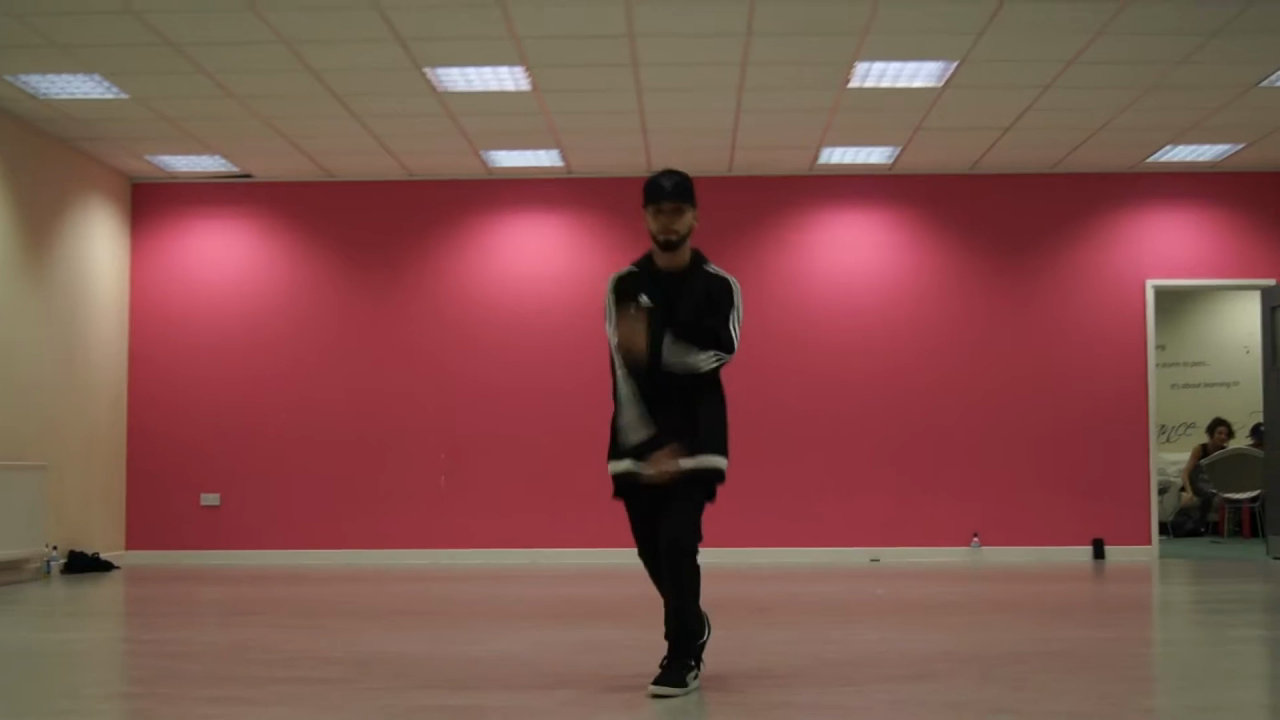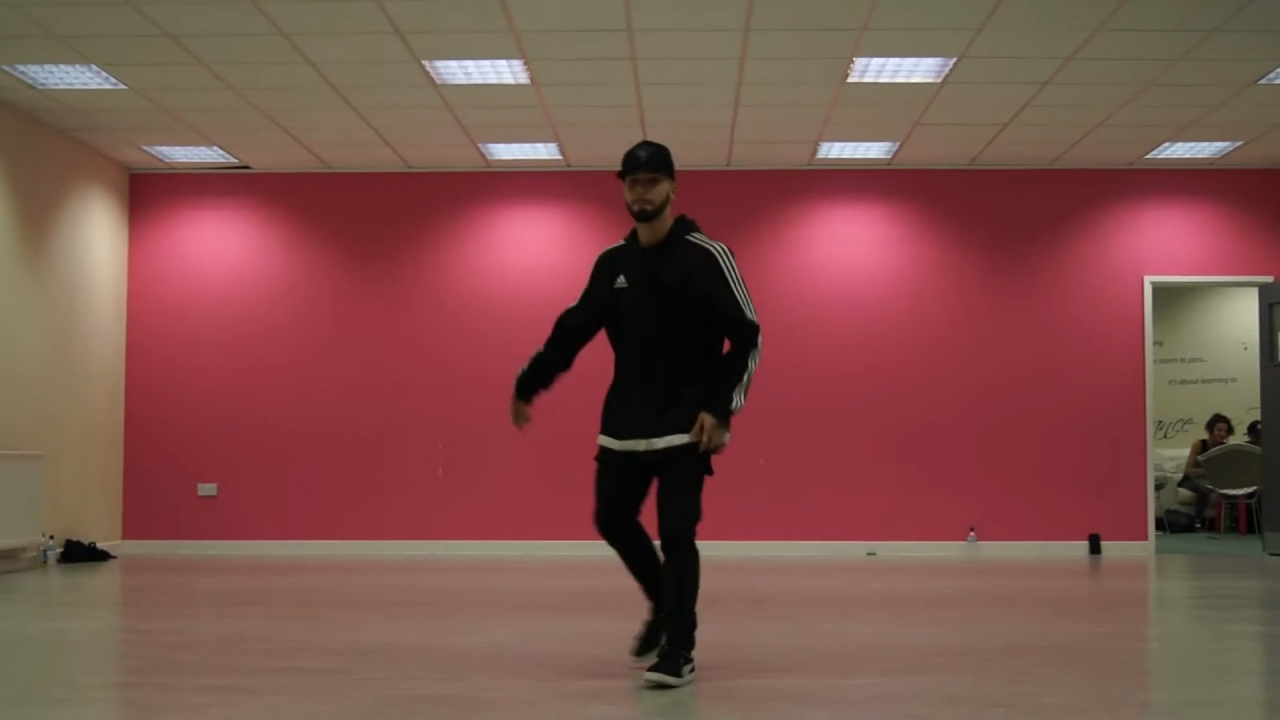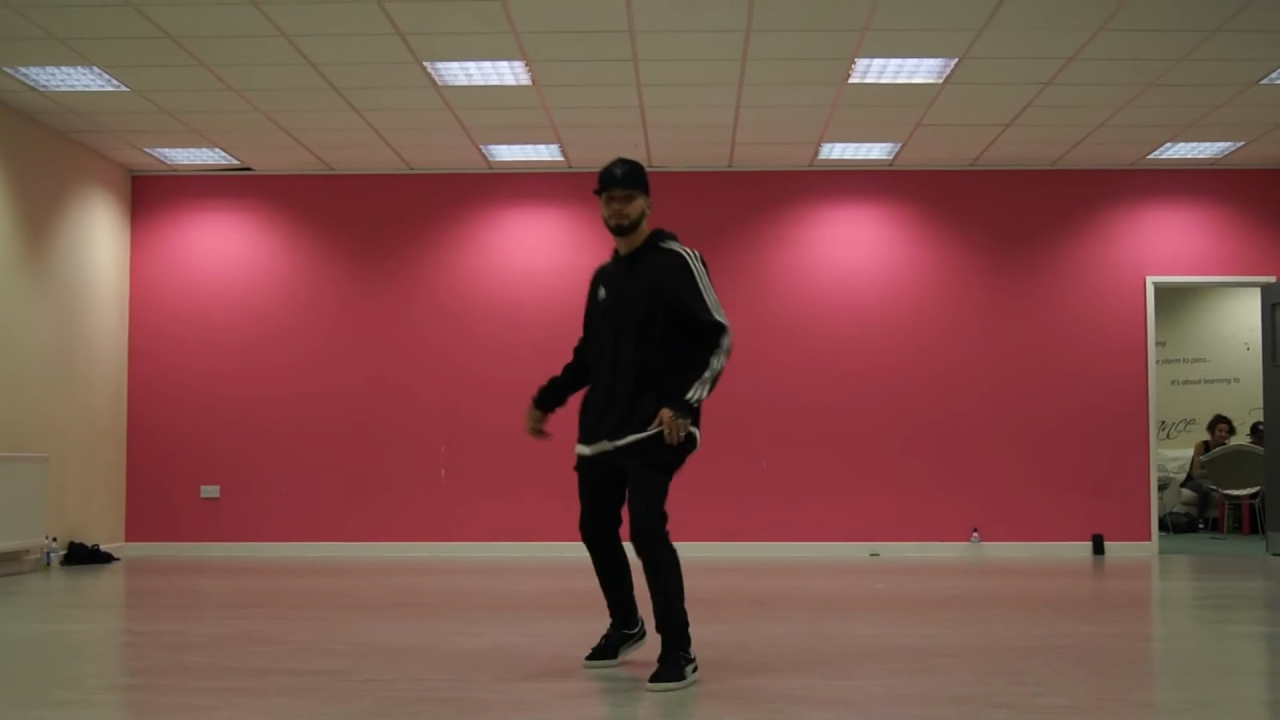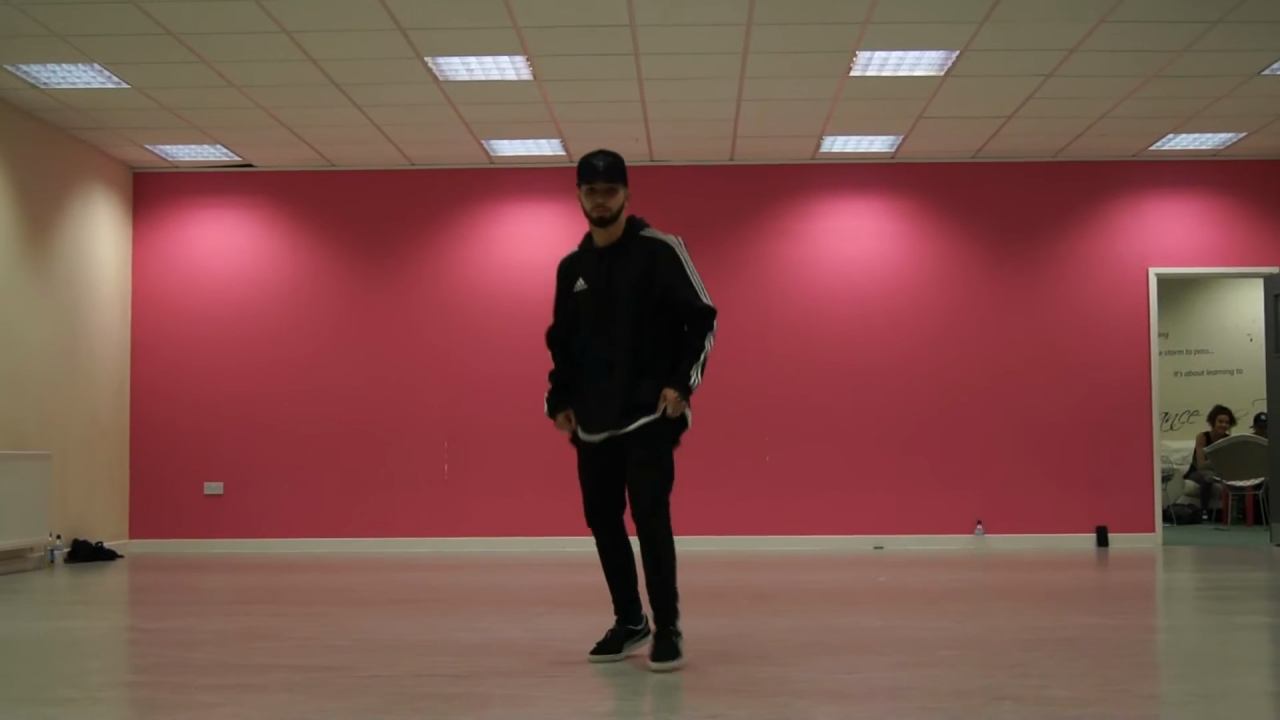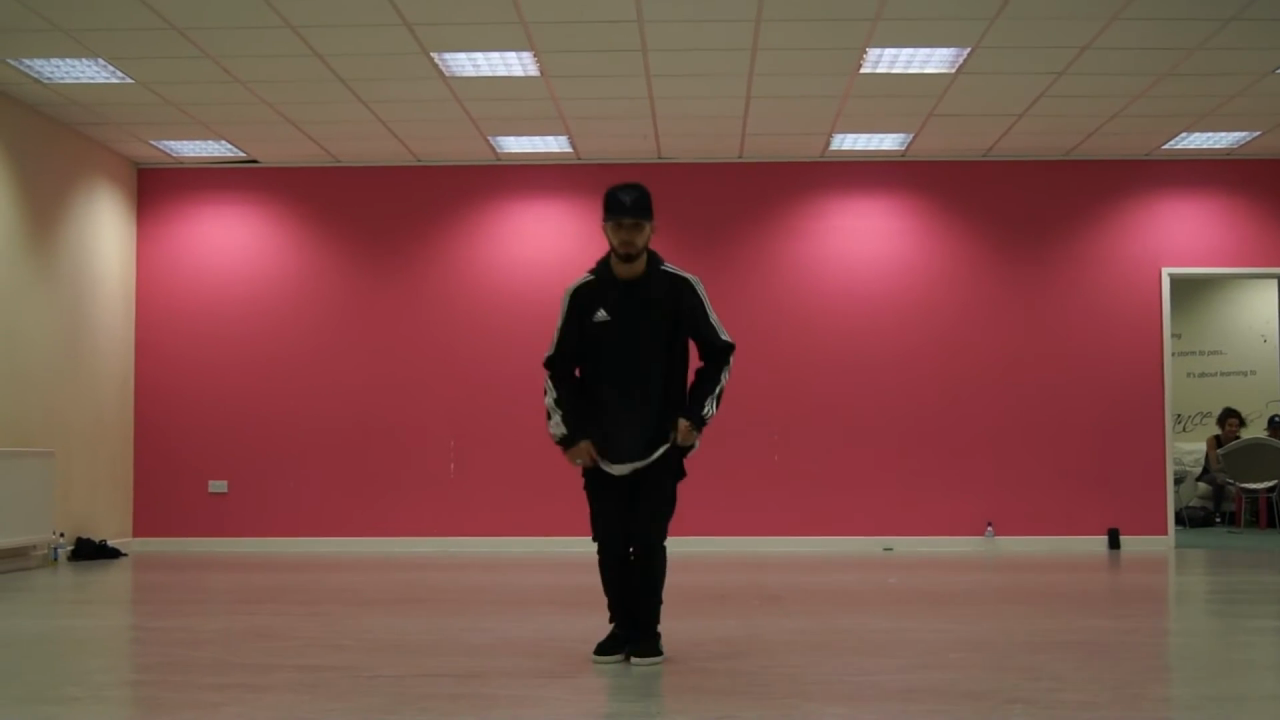
dt=0.3s
person 1, frame 1
left shoulder: (719, 286)
right shoulder: (623, 285)
left elbow: (716, 354)
right elbow: (626, 370)
left wrist: (655, 347)
right wrist: (649, 444)
left hip: (695, 445)
right hip: (639, 448)
left knee: (678, 545)
right knee: (654, 552)
left ankle: (683, 657)
right ankle: (693, 628)
person 1, frame 2
left shoulder: (705, 256)
right shoulder: (612, 263)
left elbow: (746, 336)
right elbow: (574, 329)
left wrist: (722, 408)
right wrist: (529, 385)
left hip: (685, 425)
right hip: (626, 421)
left knee: (675, 530)
right knee: (612, 520)
left ankle: (678, 649)
right ankle: (665, 607)
person 1, frame 3
left shoulder: (678, 261)
right shoulder: (603, 277)
left elbow: (716, 339)
left wrist: (684, 402)
right wrist: (545, 399)
left hip: (656, 426)
right hip: (601, 428)
left knee: (647, 530)
right knee: (595, 529)
left ankle: (678, 652)
right ankle: (626, 624)
person 1, frame 4
left shoulder: (661, 251)
right shoulder: (571, 268)
left elbow: (702, 320)
right elbow: (561, 341)
left wrist: (681, 383)
right wrist: (559, 401)
left hip: (649, 413)
right hip: (593, 420)
left knee: (650, 515)
right knee: (602, 518)
left ankle: (667, 629)
right ankle: (629, 620)
person 1, frame 5
left shoulder: (680, 287)
right shoulder: (583, 294)
left elbow: (719, 354)
right elbow: (558, 368)
left wrist: (696, 414)
right wrist: (570, 433)
left hip: (662, 441)
right hip: (603, 446)
left knee: (648, 539)
right knee: (611, 541)
left ankle: (647, 631)
right ankle: (622, 627)
